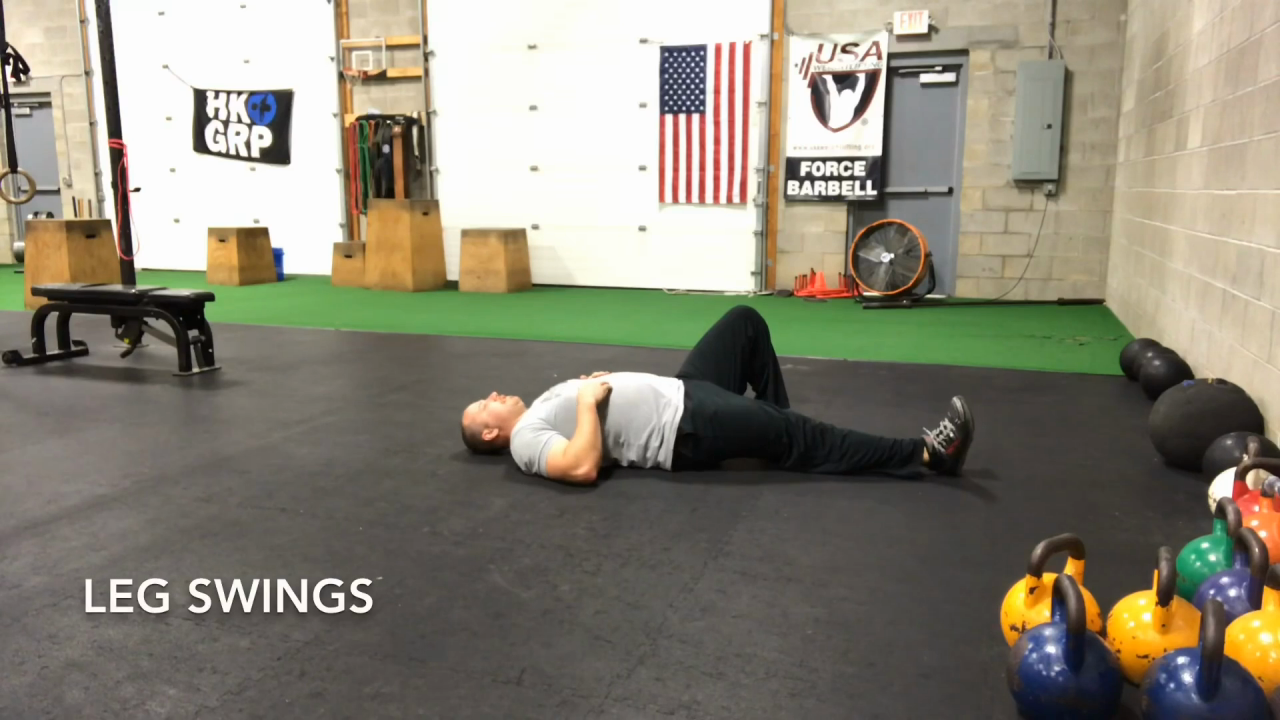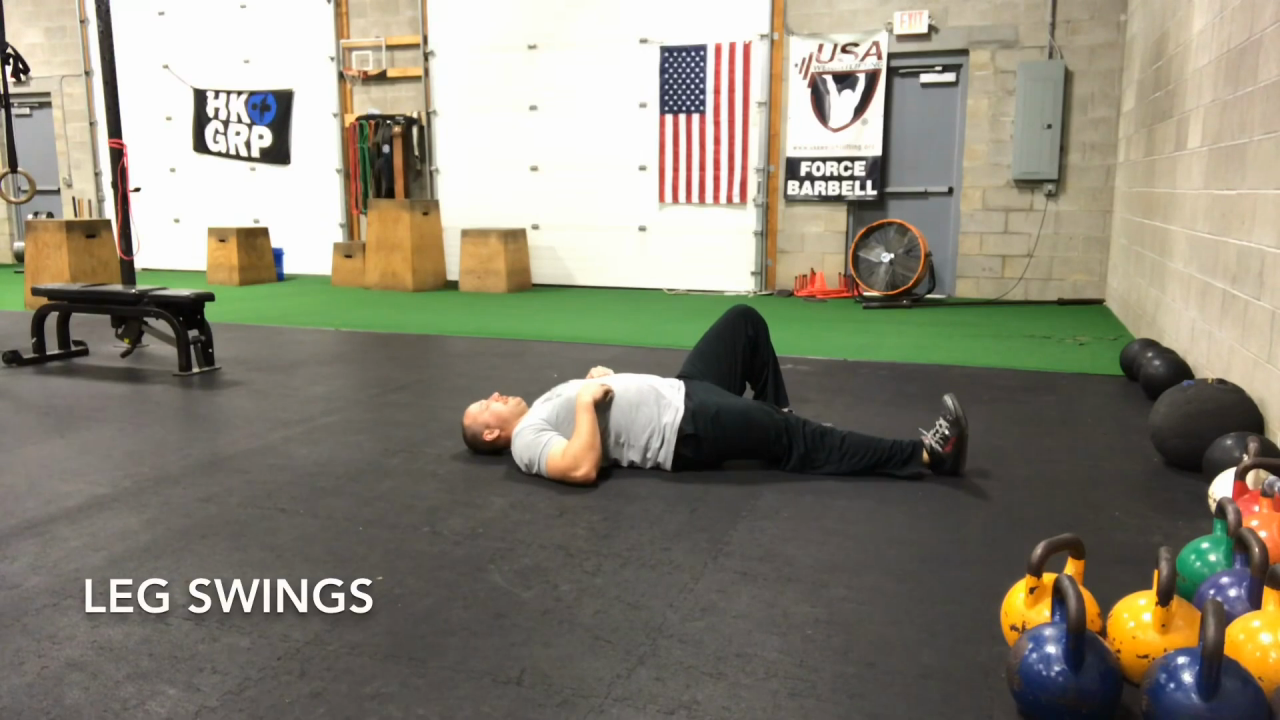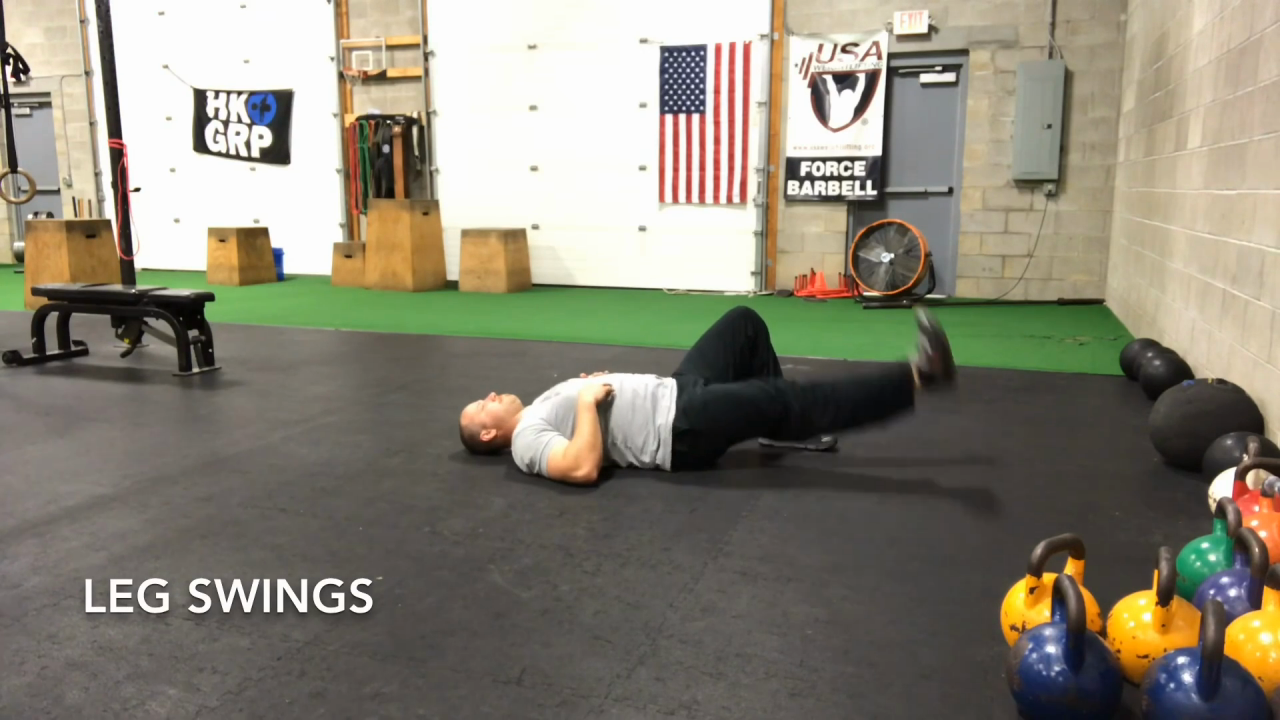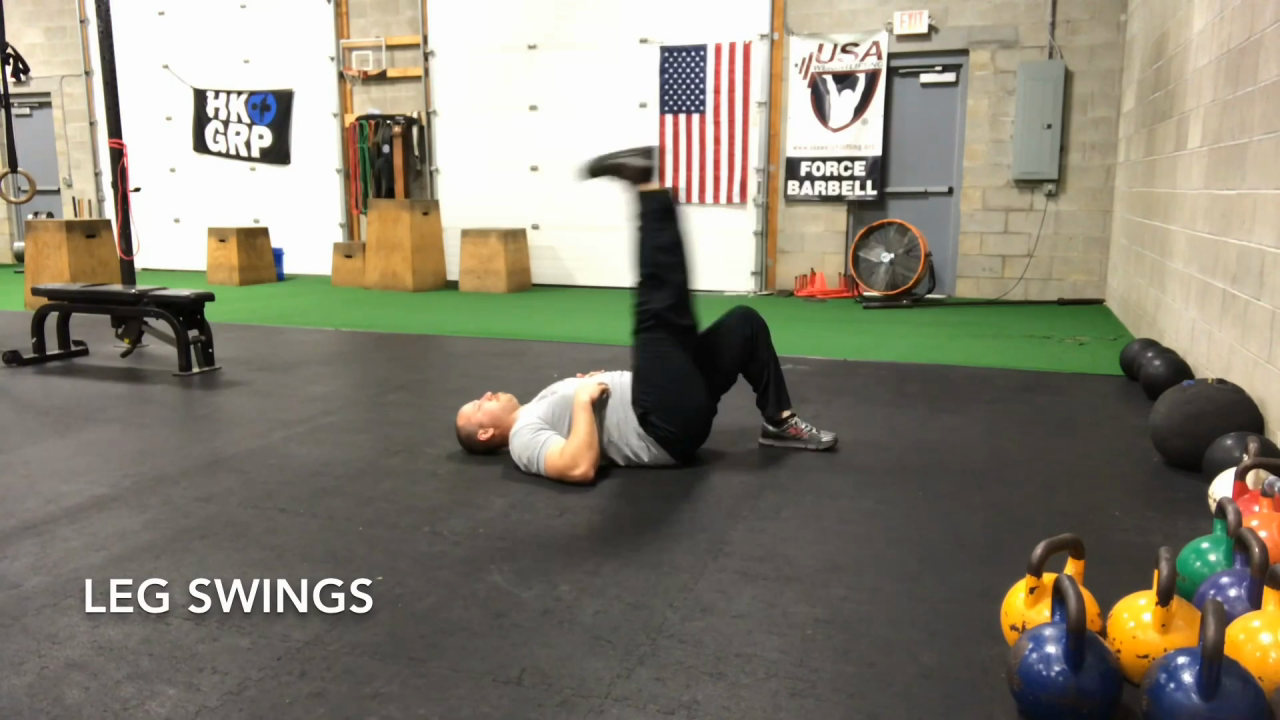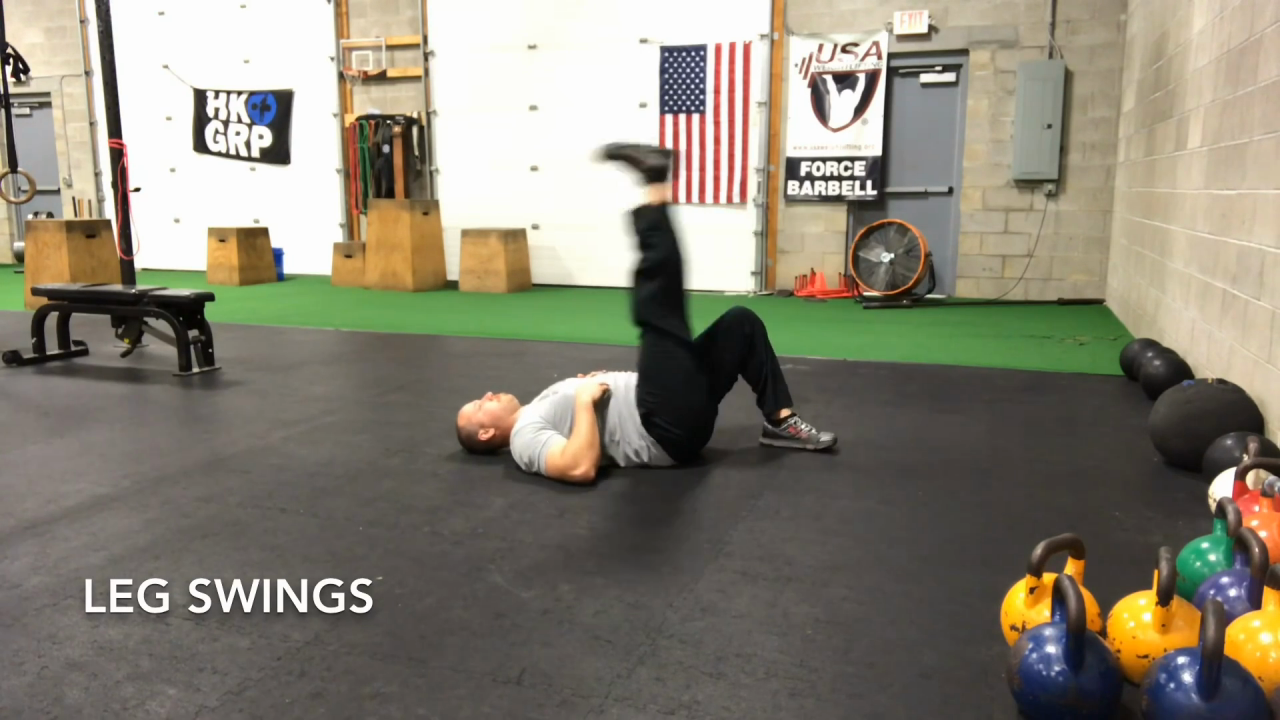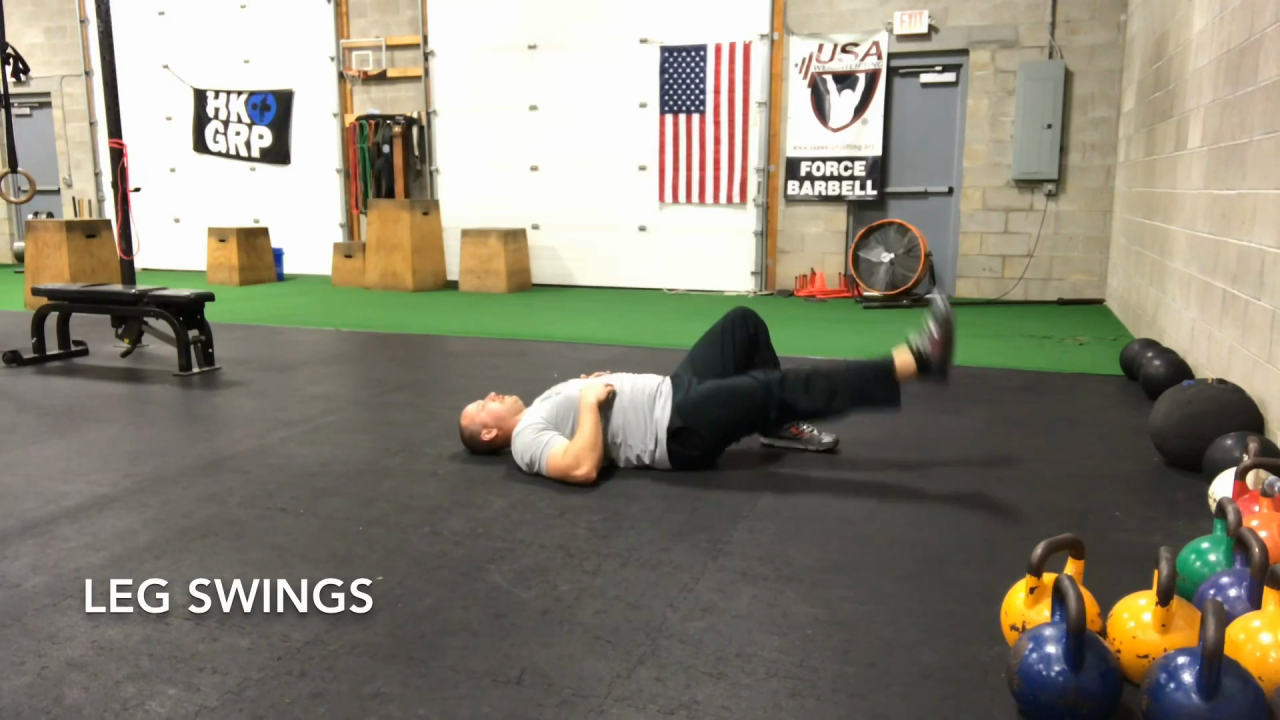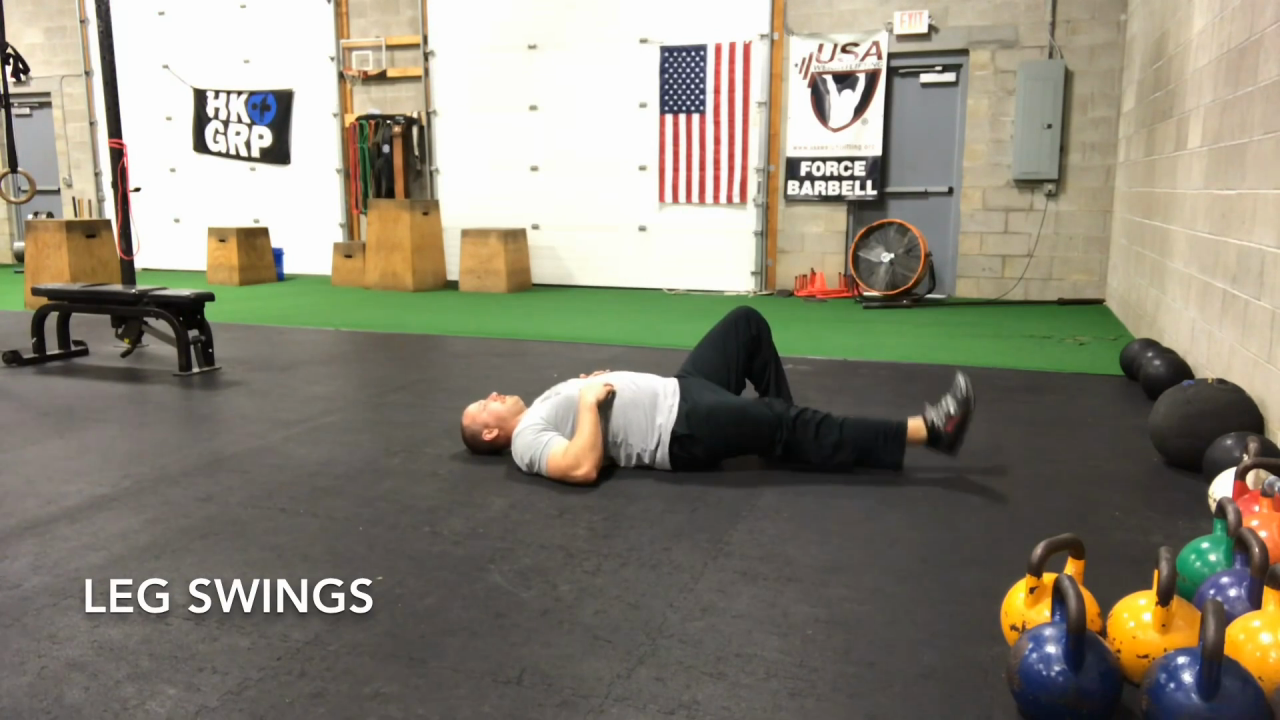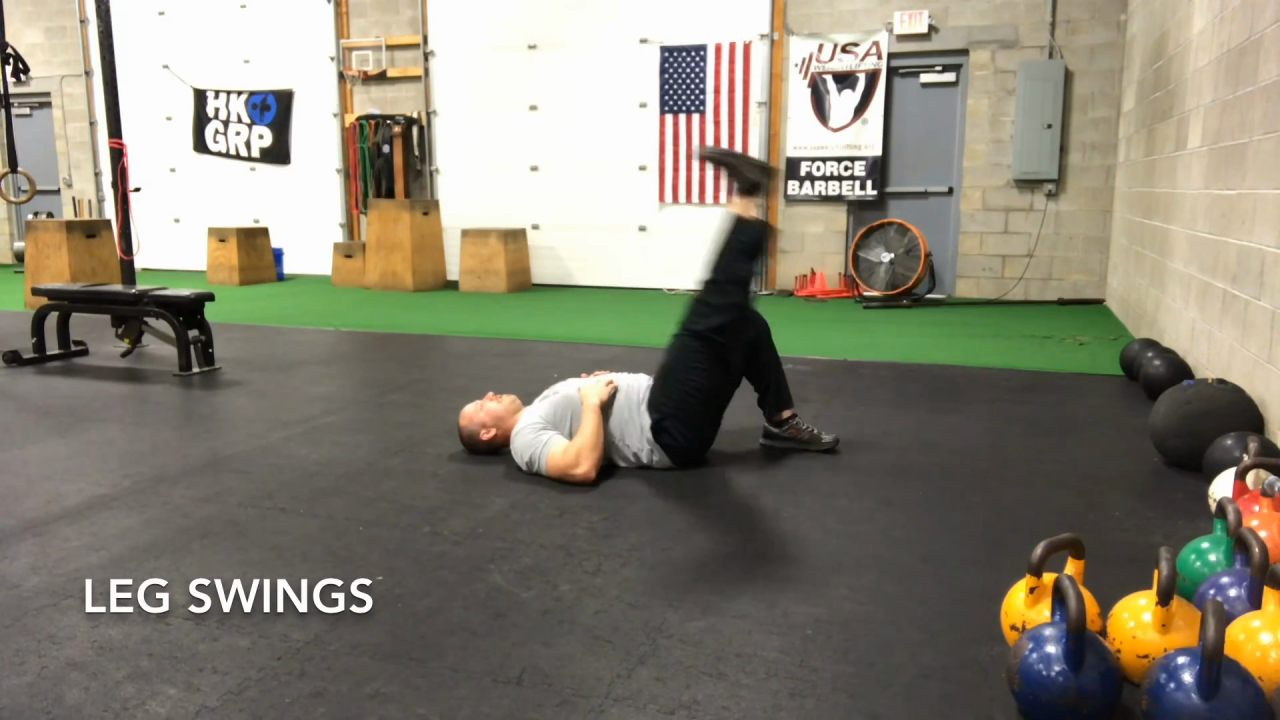
dt=0.5s
person 1, frame 1
left shoulder: (541, 409)
right shoulder: (526, 441)
right elbow: (584, 468)
left wrist: (594, 383)
right wrist: (588, 401)
left hip: (681, 393)
right hip: (685, 432)
left knee: (745, 322)
right knee: (796, 438)
left ankle: (775, 419)
right ankle: (925, 454)
person 1, frame 2
left shoulder: (544, 410)
right shoulder: (527, 441)
right elbow: (583, 469)
left wrist: (599, 378)
right wrist: (587, 400)
left hip: (682, 394)
right hip: (686, 432)
left knee: (743, 321)
right knee: (798, 442)
left ankle: (776, 413)
right ankle: (926, 455)
person 1, frame 3
left shoulder: (540, 409)
right shoulder: (527, 439)
right elbow: (584, 468)
left wrist: (592, 385)
right wrist: (587, 401)
left hip: (676, 392)
right hip: (681, 429)
left knee: (743, 322)
right knee: (784, 401)
left ankle: (785, 427)
right ankle: (913, 377)
person 1, frame 4
left shoulder: (538, 410)
right shoulder: (524, 439)
right elbow: (581, 468)
left wrist: (594, 383)
right wrist: (584, 400)
left hip: (678, 410)
right hip: (672, 425)
left knee: (744, 322)
right knee: (660, 314)
left ankle: (780, 422)
person 1, frame 5
left shoulder: (537, 411)
right shoulder: (526, 439)
right elbow: (582, 467)
left wrist: (591, 383)
right wrist: (585, 400)
left hip: (678, 413)
right hip: (674, 426)
left knee: (741, 322)
right knee: (657, 309)
left ankle: (781, 421)
person 1, frame 6
left shoulder: (542, 410)
right shoulder: (527, 441)
right elbow: (584, 467)
left wrist: (595, 384)
right wrist: (591, 402)
left hip: (673, 394)
right hip: (680, 429)
left knee: (744, 323)
right knee: (780, 390)
left ankle: (786, 426)
right ankle: (912, 360)
person 1, frame 7
left shoulder: (542, 408)
right shoulder: (527, 440)
right elbow: (583, 468)
left wrist: (591, 385)
right wrist: (589, 402)
left hip: (678, 393)
right hip: (682, 433)
left knee: (747, 322)
right knee: (793, 428)
left ankle: (780, 413)
right ankle: (925, 432)
person 1, frame 8
left shoulder: (537, 414)
right shoulder: (526, 438)
right elbow: (583, 467)
left wrist: (597, 384)
right wrist: (592, 401)
left hip: (672, 413)
right hip: (675, 432)
left knee: (743, 321)
right knee: (706, 324)
left ankle: (783, 424)
right ankle: (747, 197)
